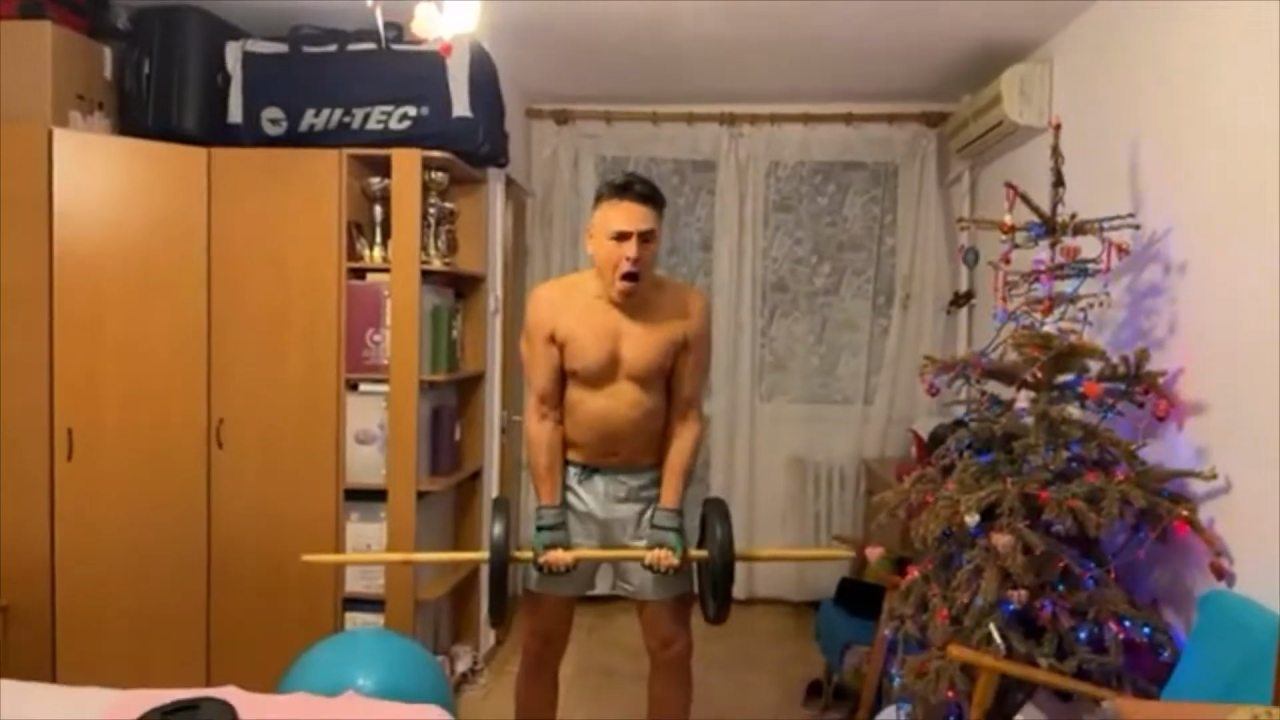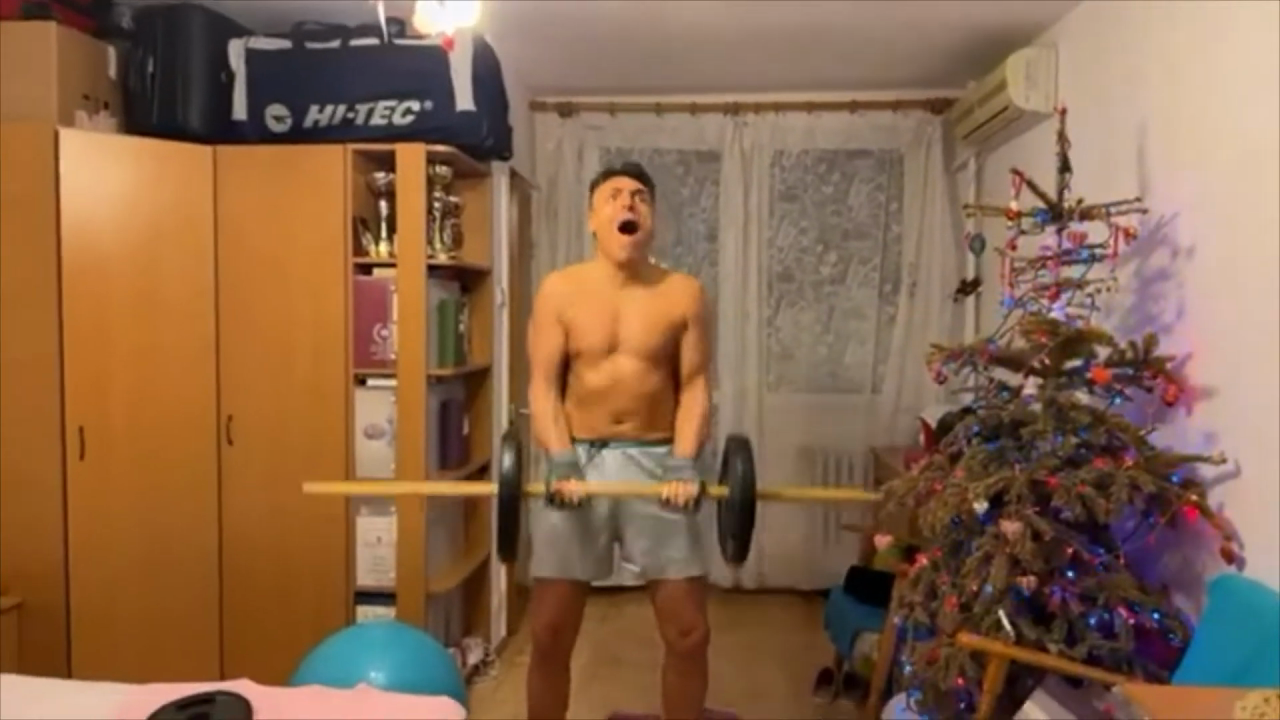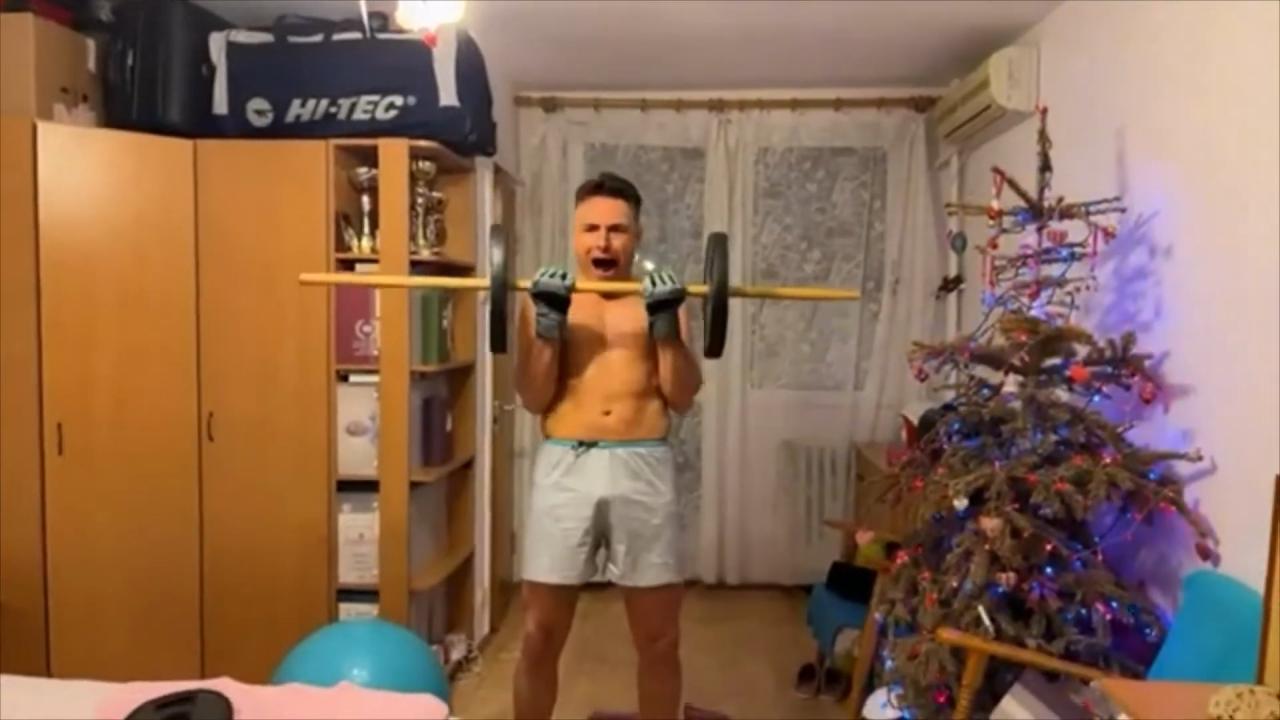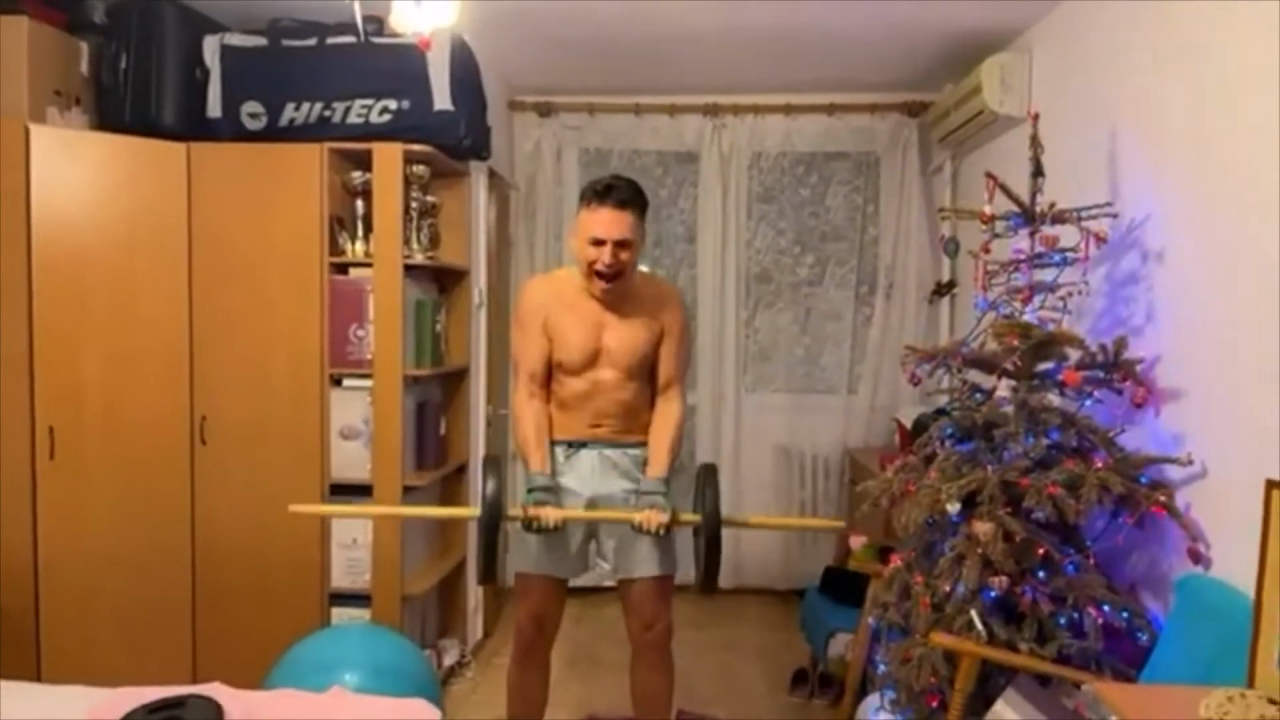
dt=0.7s
person 1, frame 1
left shoulder: (688, 309)
right shoulder: (550, 303)
left elbow: (686, 417)
right elbow: (542, 414)
left wrist: (669, 516)
right wrist: (549, 517)
left hip: (647, 488)
right hip: (573, 484)
left knee: (671, 645)
right knee: (539, 643)
person 1, frame 2
left shoulder: (683, 291)
right shoulder: (559, 288)
left elbow: (695, 384)
right elbow: (543, 385)
left wrist: (685, 466)
right wrist: (560, 466)
left hip: (655, 464)
right hip: (581, 464)
left knee: (689, 633)
right knee: (549, 633)
person 1, frame 3
left shoulder: (659, 300)
right shoulder: (546, 299)
left elbow: (682, 396)
right elbow: (534, 398)
left wrist: (666, 321)
right wrist: (548, 320)
left hip: (643, 470)
right hip: (565, 469)
left knee: (659, 640)
right knee: (540, 635)
person 1, frame 4
left shoulder: (663, 302)
right shoulder: (540, 295)
left elbow: (669, 397)
right elbow: (529, 394)
left wrist: (657, 484)
right wrist: (540, 484)
left hip: (632, 466)
right hip: (560, 465)
left knee: (652, 629)
right knee: (531, 629)
